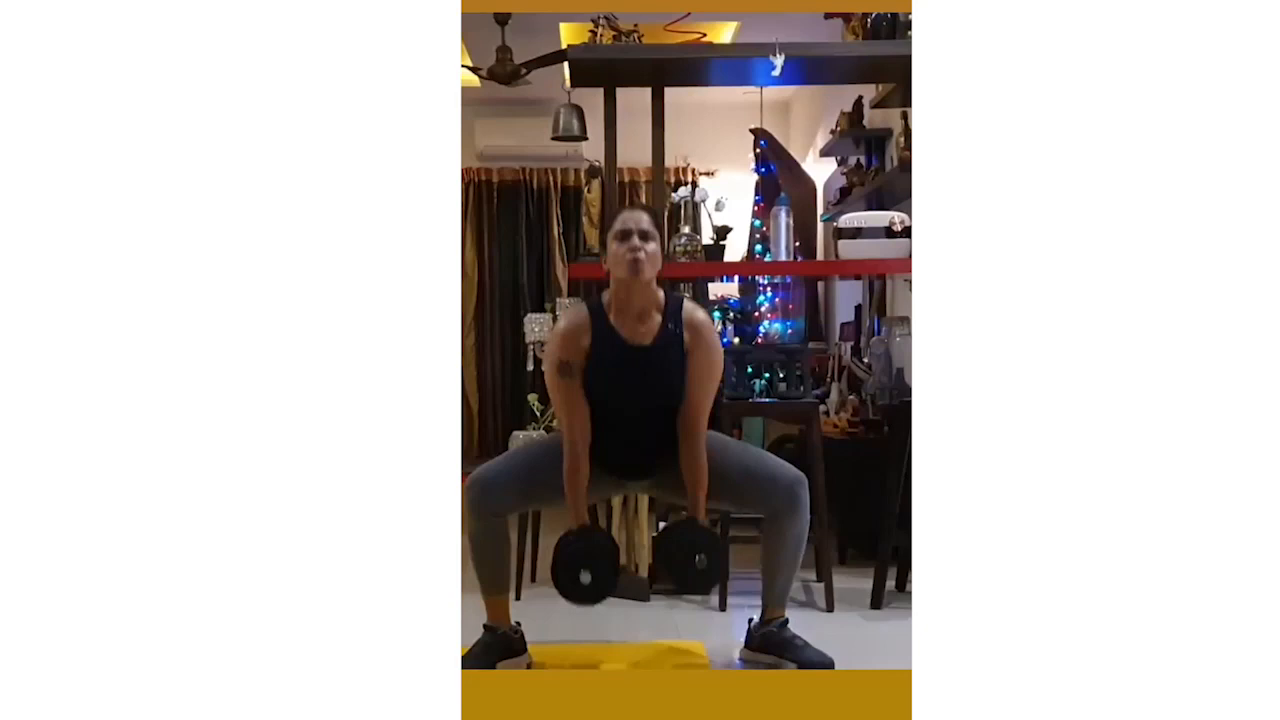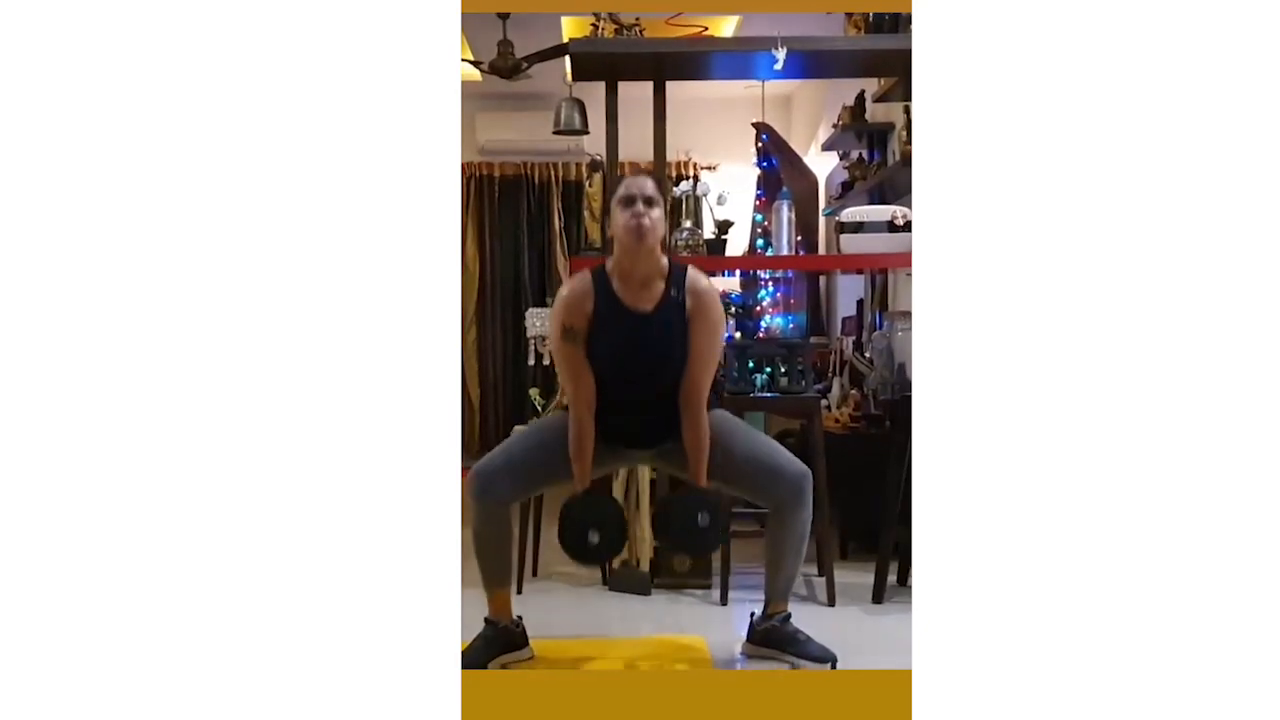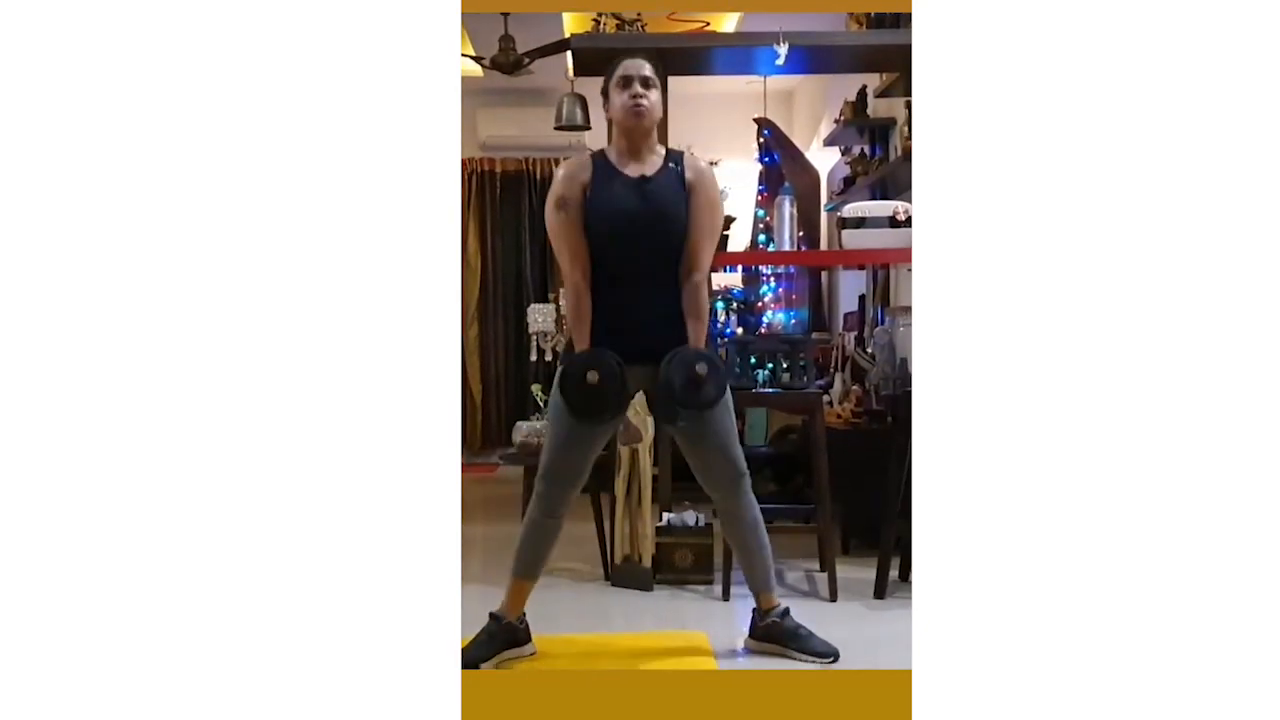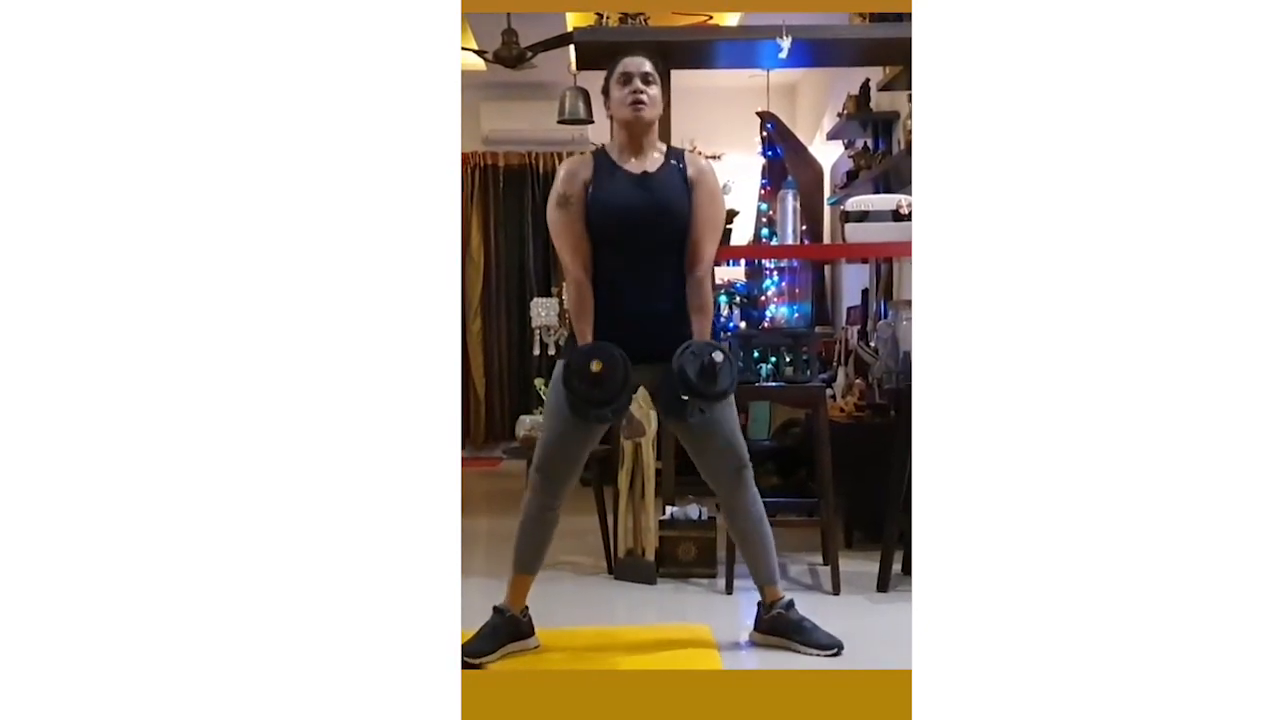
dt=0.5s
person 1, frame 1
left shoulder: (695, 326)
right shoulder: (574, 331)
left elbow: (693, 430)
right elbow: (575, 440)
left wrist: (698, 520)
right wrist: (579, 525)
left hip: (670, 456)
right hip: (598, 458)
left knee: (790, 489)
right knee: (483, 492)
left ankle: (769, 629)
right ankle: (502, 634)
person 1, frame 2
left shoulder: (698, 294)
right shoulder: (578, 298)
left elbow: (694, 402)
right elbow: (581, 411)
left wrist: (699, 490)
right wrist: (582, 492)
left hip: (674, 428)
right hip: (603, 429)
left knee: (793, 482)
right knee: (487, 483)
left ankle: (772, 624)
right ankle: (503, 628)
person 1, frame 3
left shoulder: (694, 175)
right shoulder: (576, 177)
left elbow: (698, 274)
right elbow: (574, 278)
left wrist: (695, 357)
right wrist: (583, 359)
left hip: (676, 352)
right hip: (603, 353)
left knee: (731, 481)
right knee: (553, 485)
left ankle: (771, 619)
right ankle: (509, 624)
person 1, frame 4
left shoulder: (695, 171)
right shoulder: (578, 174)
left elbow: (700, 270)
right elbow: (576, 274)
left wrist: (700, 351)
right wrist: (587, 353)
left hip: (678, 348)
right hip: (603, 346)
left knee: (733, 472)
right knee: (549, 475)
left ankle: (775, 611)
right ankle: (513, 617)
